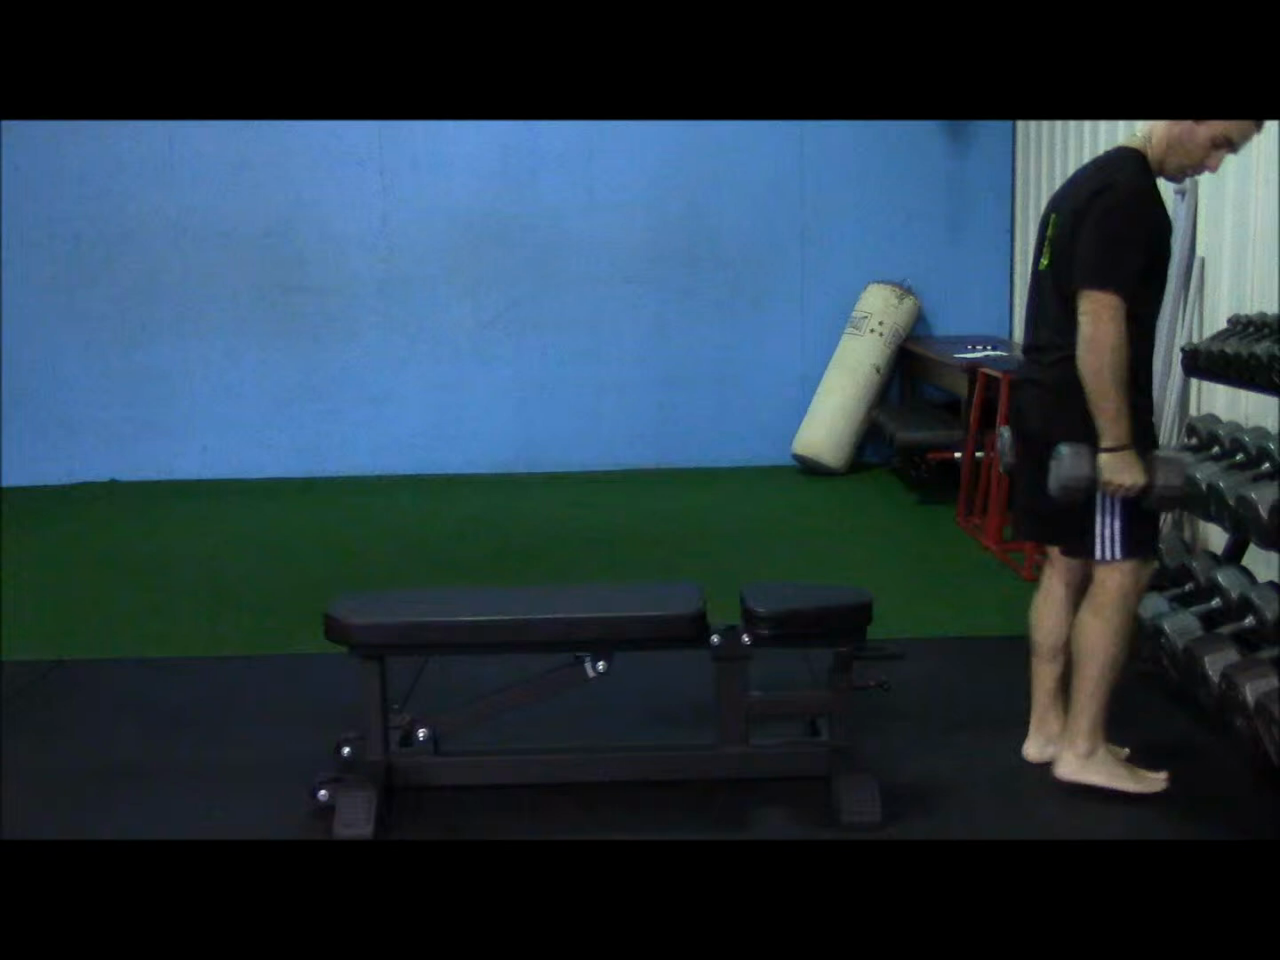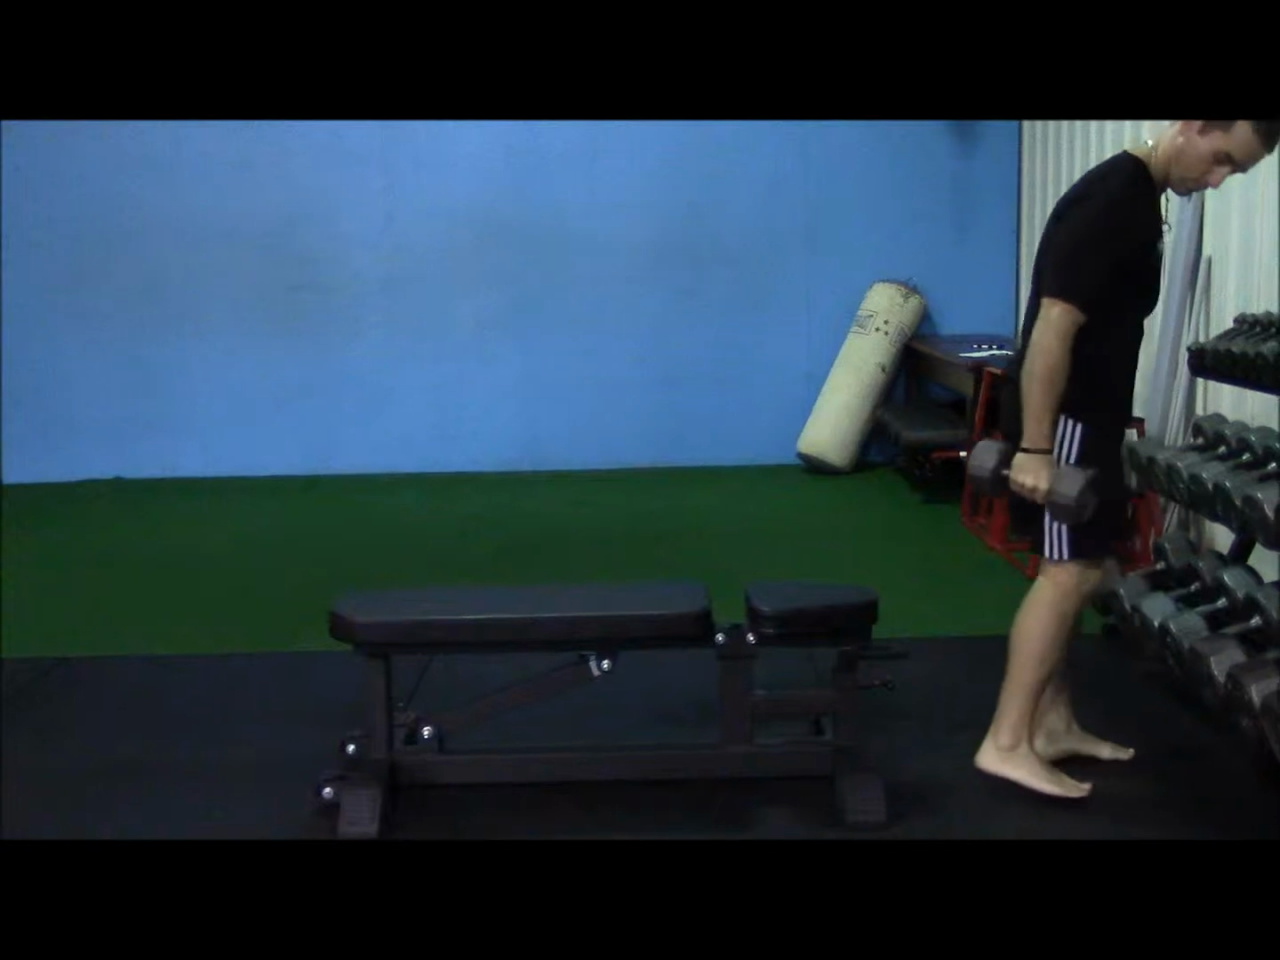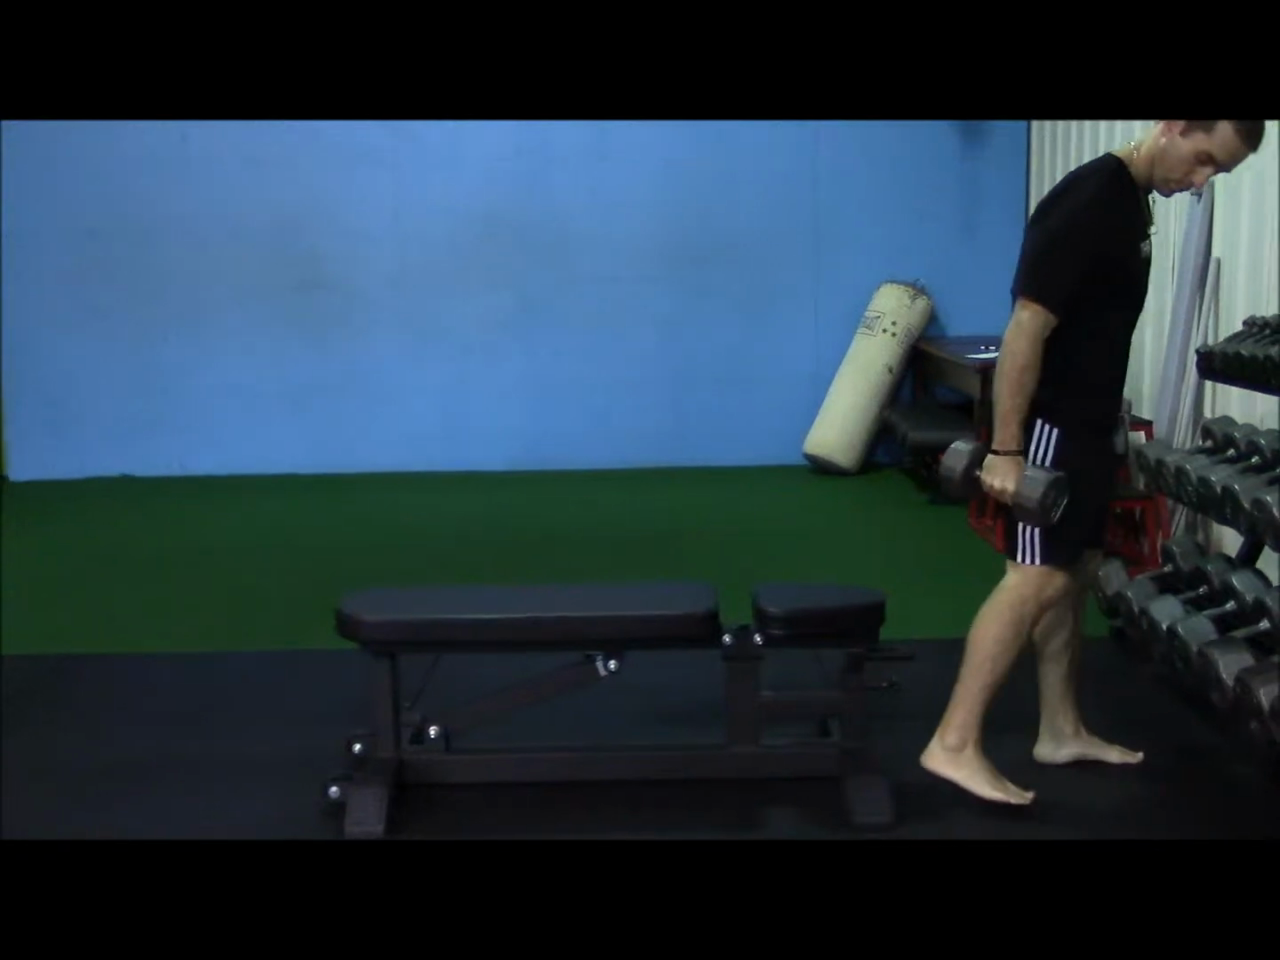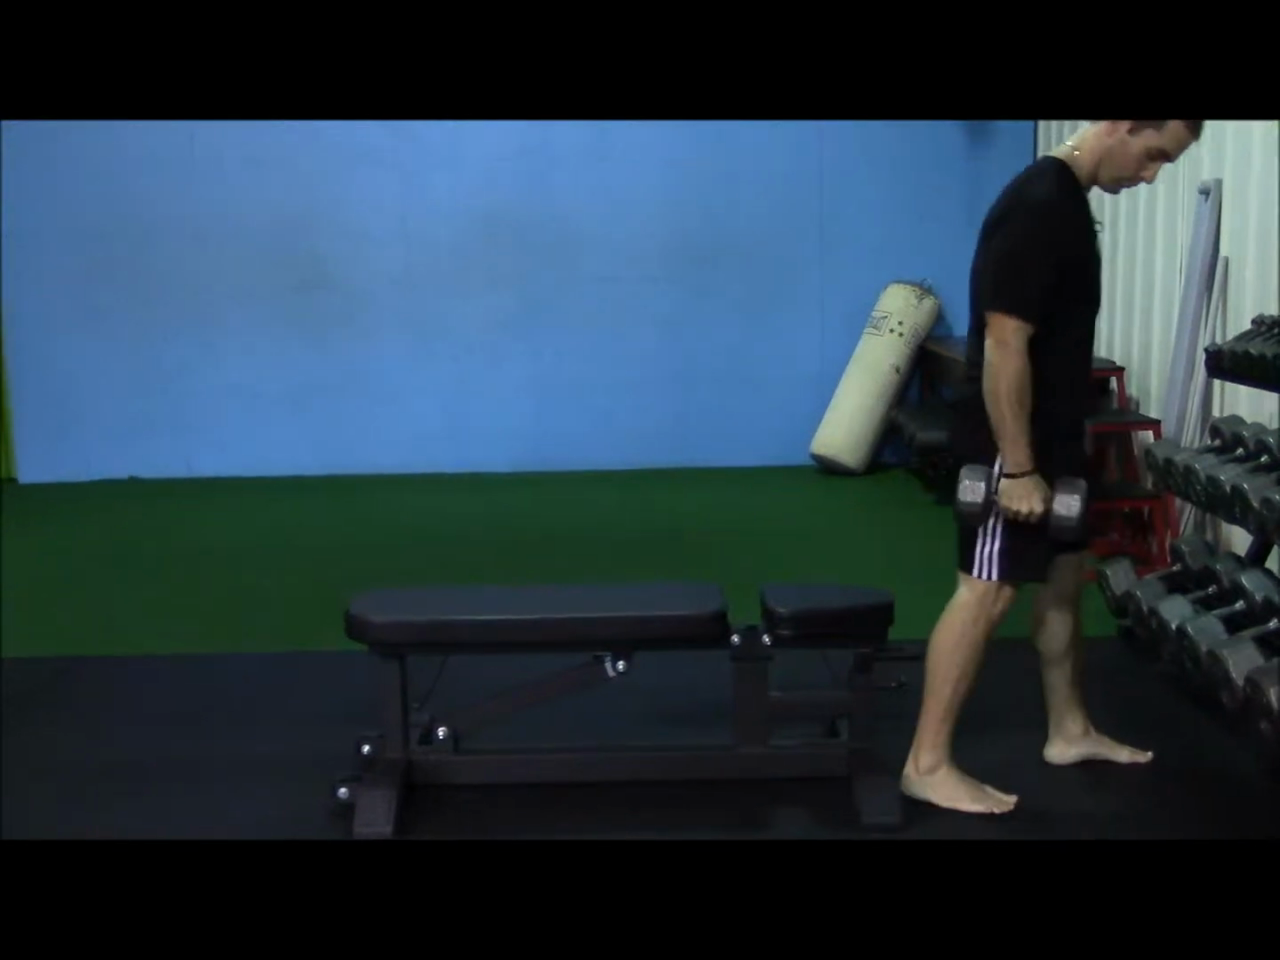
dt=0.3s
person 1, frame 1
left shoulder: (1095, 179)
right shoulder: (1130, 193)
right elbow: (1101, 323)
right wrist: (1117, 446)
left hip: (1043, 401)
right hip: (1082, 414)
left knee: (1067, 567)
right knee: (1121, 570)
left ankle: (1048, 729)
right ankle: (1083, 748)
person 1, frame 2
left shoulder: (1132, 194)
right shoulder: (1114, 200)
right elbow: (1053, 327)
right wrist: (1035, 448)
left hip: (1074, 412)
right hip: (1067, 418)
left knee: (1067, 570)
right knee: (1072, 573)
left ankle: (1052, 723)
right ankle: (1006, 742)
person 1, frame 3
left shoulder: (1132, 201)
right shoulder: (1089, 201)
right elbow: (1027, 329)
right wrist: (1005, 449)
left hip: (1085, 422)
right hip: (1049, 424)
left knee: (1073, 574)
right knee: (1037, 578)
left ankle: (1060, 729)
right ankle: (952, 743)
person 1, frame 4
left shoulder: (1067, 198)
right shoulder: (1040, 206)
right elbow: (1003, 347)
right wrist: (1018, 469)
left hip: (1051, 429)
right hip: (1016, 435)
left knee: (1066, 576)
right knee: (989, 590)
left ankle: (1069, 730)
right ankle: (927, 762)
